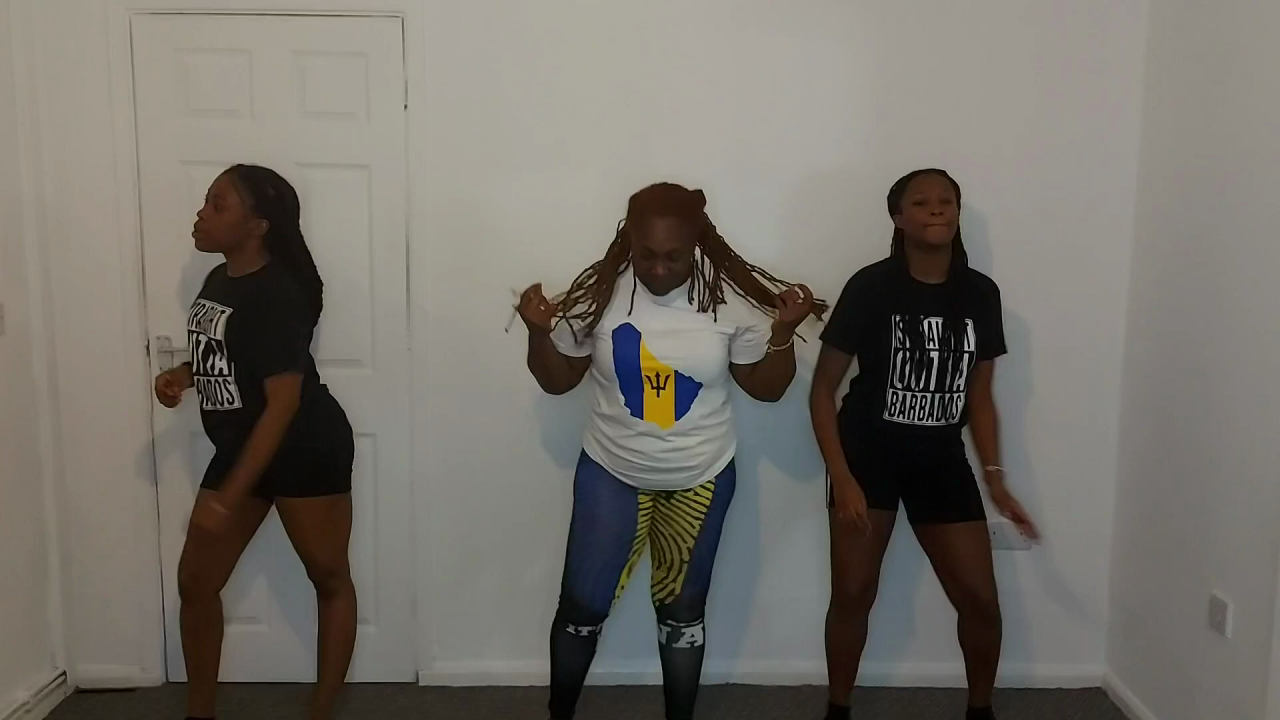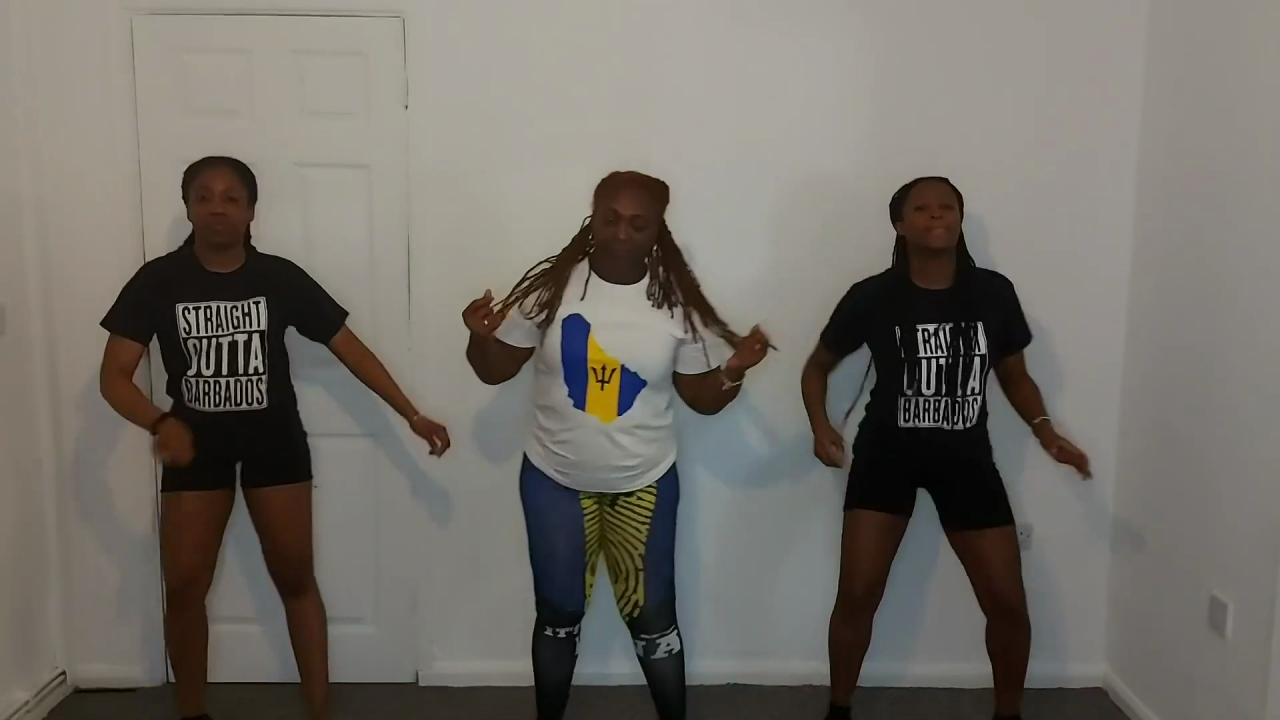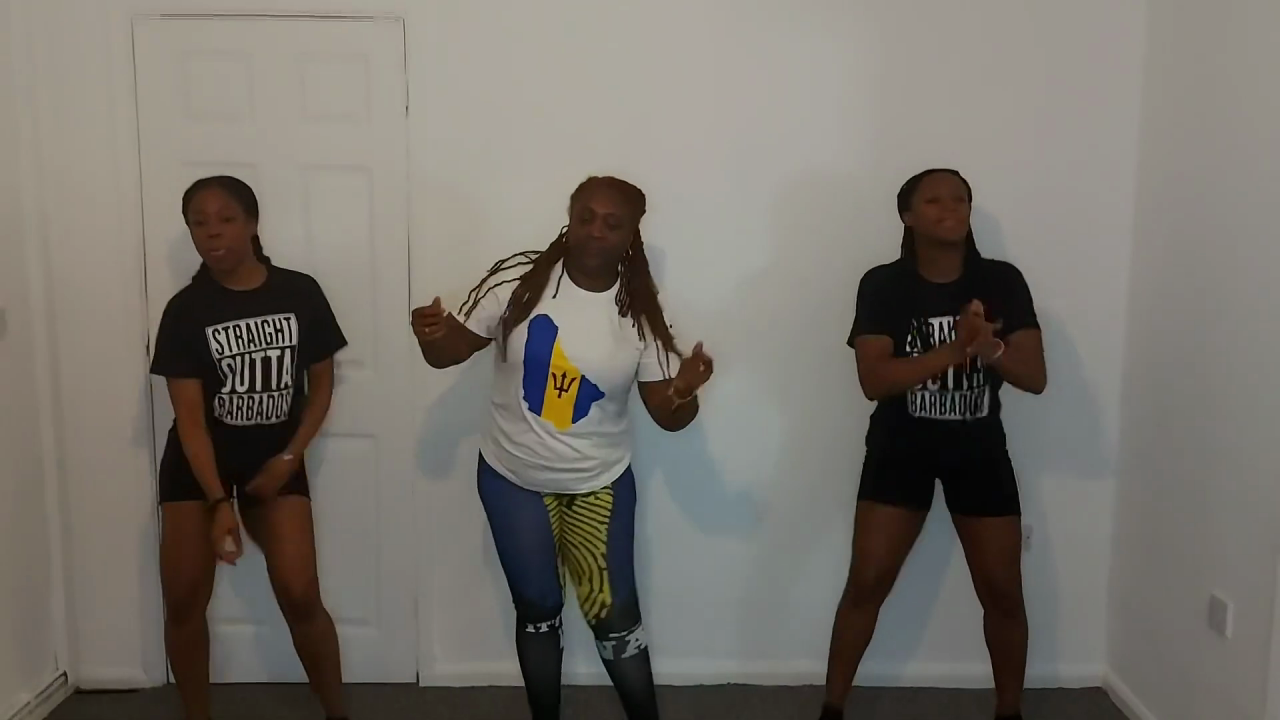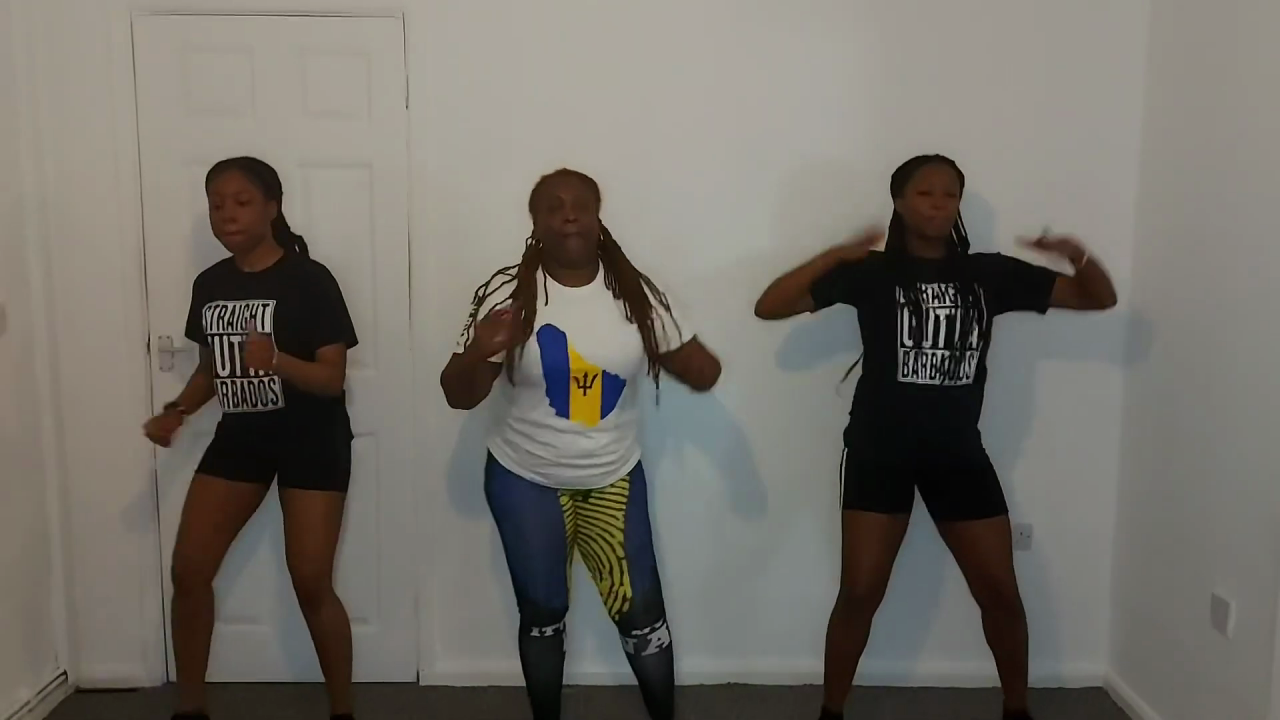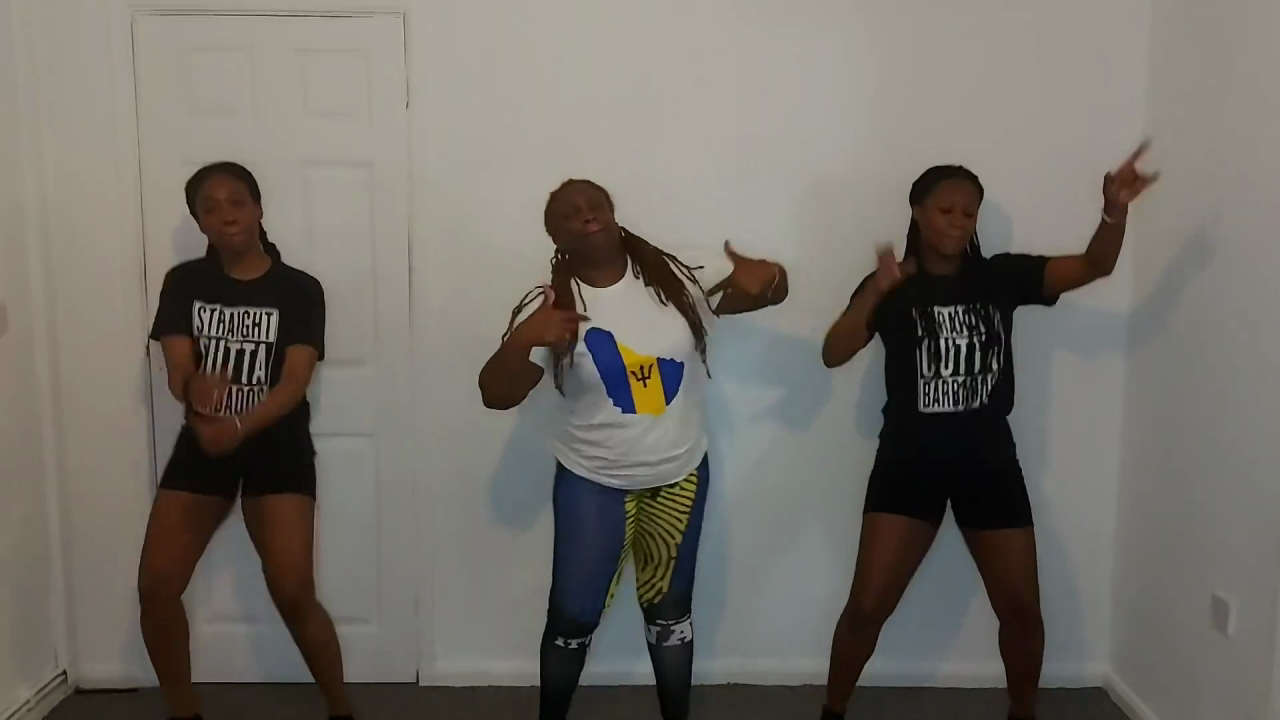
dt=0.4s
person 1, frame 1
left shoulder: (982, 294)
right shoulder: (871, 288)
left elbow: (980, 393)
right elbow: (824, 386)
left wrist: (996, 480)
right wrist: (840, 476)
left hip: (943, 462)
right hip: (869, 455)
left knee: (979, 601)
right knee: (853, 595)
person 1, frame 2
left shoulder: (993, 292)
right shoulder: (872, 296)
left elbow: (1012, 373)
right elbow: (818, 366)
left wrist: (1044, 428)
right wrist: (821, 426)
left hip: (966, 462)
right hip: (885, 458)
left knee: (1007, 601)
right knee: (856, 594)
person 1, frame 3
left shoulder: (1001, 281)
right shoulder: (883, 285)
left elbow: (1035, 377)
right elbow: (874, 382)
left wrist: (989, 348)
right wrist: (949, 352)
left hip: (978, 451)
right hip: (900, 448)
left knee: (1003, 593)
right knee: (866, 587)
person 1, frame 4
left shoulder: (989, 273)
right shoulder: (867, 270)
left elbow: (1099, 296)
right elbow: (769, 307)
left wrist: (1079, 256)
right wrist: (835, 254)
left hip: (958, 452)
right hip: (878, 450)
left knee: (1001, 592)
right knee: (859, 595)
person 1, frame 5
left shoulder: (1002, 277)
right shoulder: (892, 289)
left elbow: (1093, 266)
right elbow: (834, 354)
left wrist: (1116, 208)
right wrist: (874, 291)
left hip: (989, 461)
right hip: (909, 461)
left knee: (1020, 608)
right knee: (868, 605)
person 2, frame 1
left shoulder: (279, 295)
right shoulder: (216, 283)
left elbow: (283, 406)
left wrist: (228, 499)
right wrist: (180, 379)
left hip: (309, 451)
right hip: (239, 448)
left knee: (330, 580)
right knee: (195, 580)
person 2, frame 2
left shoulder: (279, 278)
right shoulder: (157, 281)
left elbow: (348, 348)
right elbow: (113, 379)
left wrist: (412, 415)
right wrist: (160, 424)
left hip: (275, 440)
right hip: (197, 448)
left knee: (296, 579)
right knee: (182, 587)
person 2, frame 3
left shoulder: (300, 293)
right shoulder: (185, 310)
left elbow: (321, 384)
right elbow: (189, 416)
left wrist: (289, 458)
right wrist: (218, 503)
left hip: (276, 459)
right hip: (198, 466)
left knee: (300, 597)
right knee: (182, 600)
person 2, frame 4
left shoulder: (311, 280)
right shoulder: (211, 284)
left elbow: (333, 377)
right elbow: (213, 368)
left wrist: (280, 363)
right wrist: (175, 410)
left hip: (313, 441)
right hip: (239, 438)
left knee: (313, 586)
right knee: (188, 571)
person 2, frame 5
left shoulder: (300, 290)
right shoulder: (183, 282)
left elbow: (294, 384)
right elbow: (178, 375)
left wrist: (238, 423)
right wrist: (198, 398)
left hip: (278, 448)
right hip: (198, 447)
left knee: (292, 596)
right knee: (156, 589)
person 3, frame 1
left shoulder: (730, 297)
right shoulder: (597, 291)
left elbow: (766, 388)
right elbow: (557, 380)
left wrist: (784, 332)
right wrist: (539, 331)
left hip: (700, 479)
right hip: (610, 473)
left knee: (681, 608)
right knee: (582, 605)
person 3, frame 2
left shoulder: (676, 301)
right shoulder: (549, 282)
left elbow: (703, 399)
right elbow: (496, 370)
left wrist: (736, 370)
right wrist: (480, 336)
left hip: (644, 483)
right hip: (555, 481)
left knee: (652, 613)
right knee: (559, 613)
person 3, frame 3
left shoulder: (641, 313)
right shoulder: (518, 279)
left elbow: (667, 412)
right elbow: (452, 351)
left wrist: (688, 389)
right wrist: (433, 333)
left hip: (600, 484)
right hip: (513, 479)
left knee: (616, 616)
right knee: (537, 611)
person 3, frame 4
left shoulder: (635, 292)
right shoulder: (506, 293)
left elbow: (690, 366)
right elbow: (459, 396)
left wrist: (701, 366)
right wrist: (483, 347)
left hip: (614, 479)
right hip: (525, 480)
left knee: (642, 610)
right knee: (542, 613)
person 3, frame 5
left shoulder: (674, 277)
right shoulder: (552, 308)
left elbow: (774, 291)
right elbow: (496, 395)
left wrist: (763, 274)
right wrist: (524, 337)
left hip: (679, 477)
right hip: (592, 483)
left knee: (668, 607)
right knee: (573, 616)
